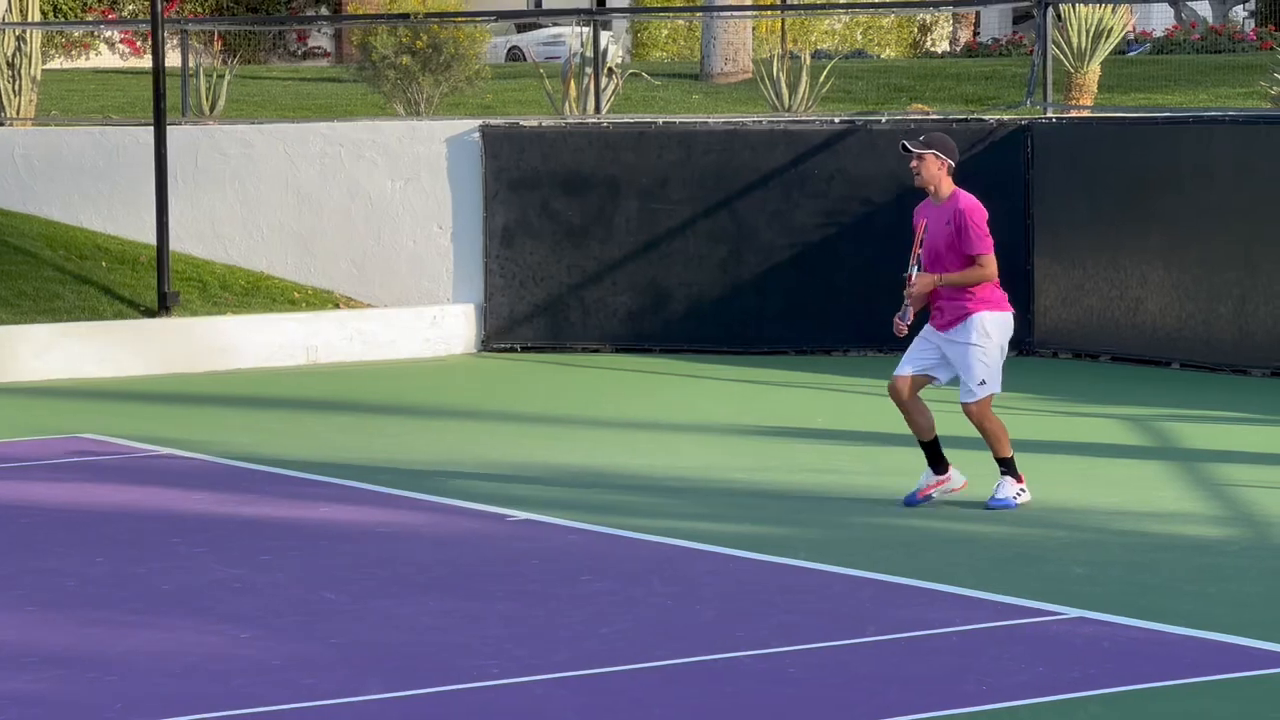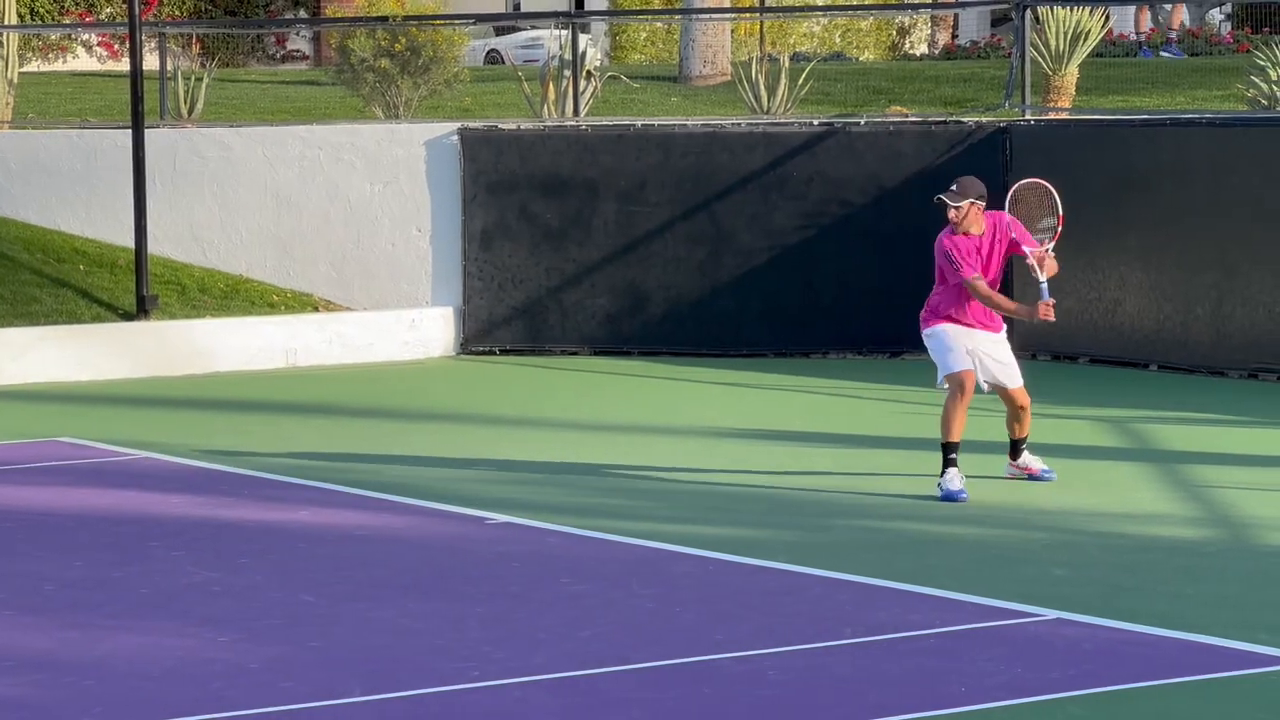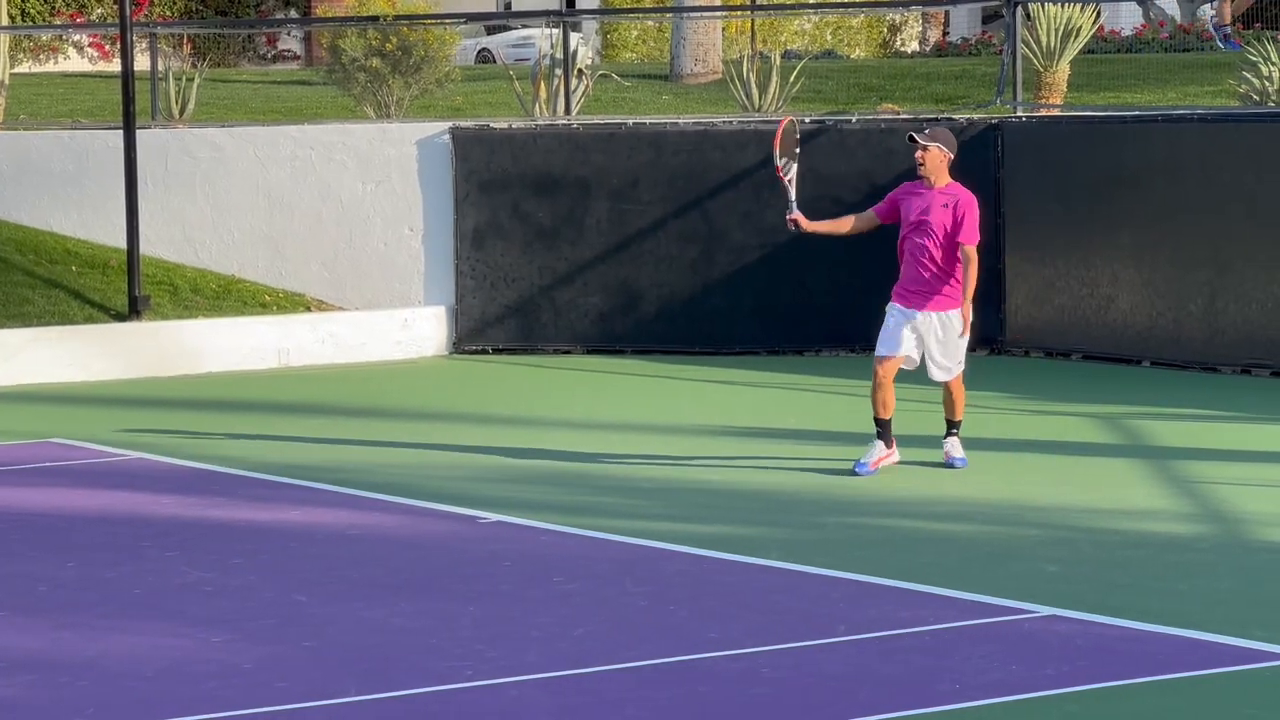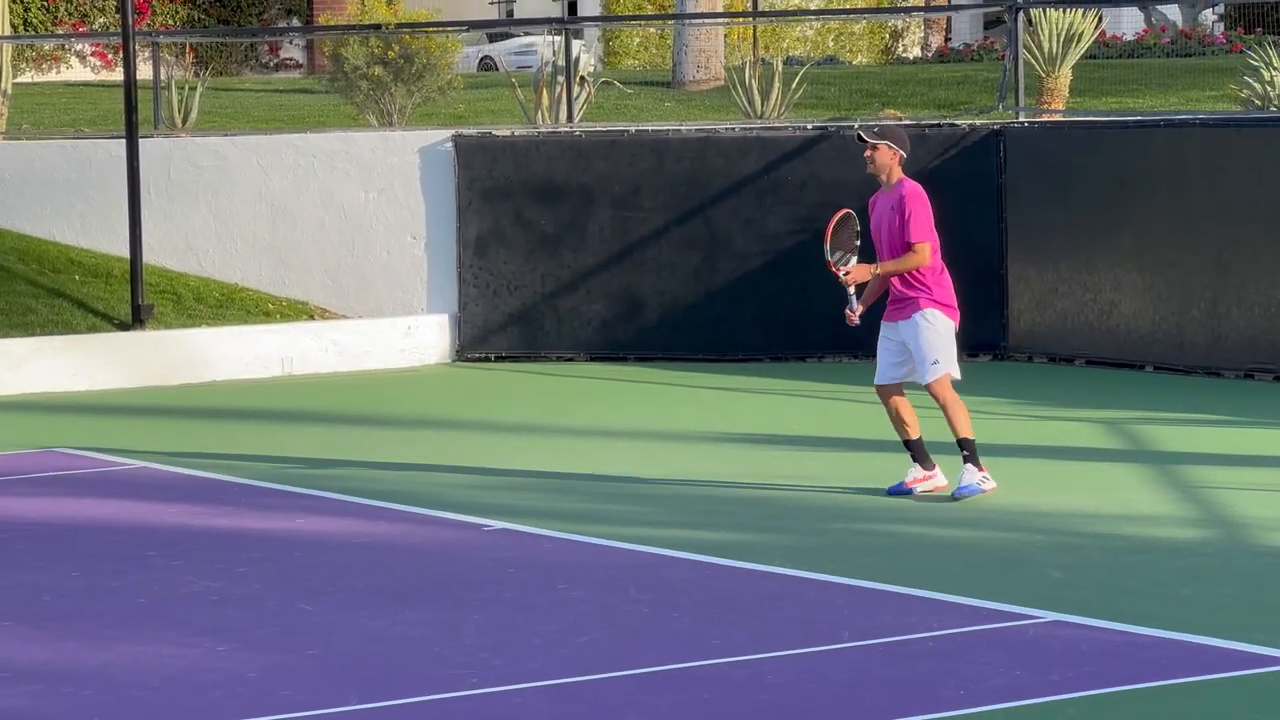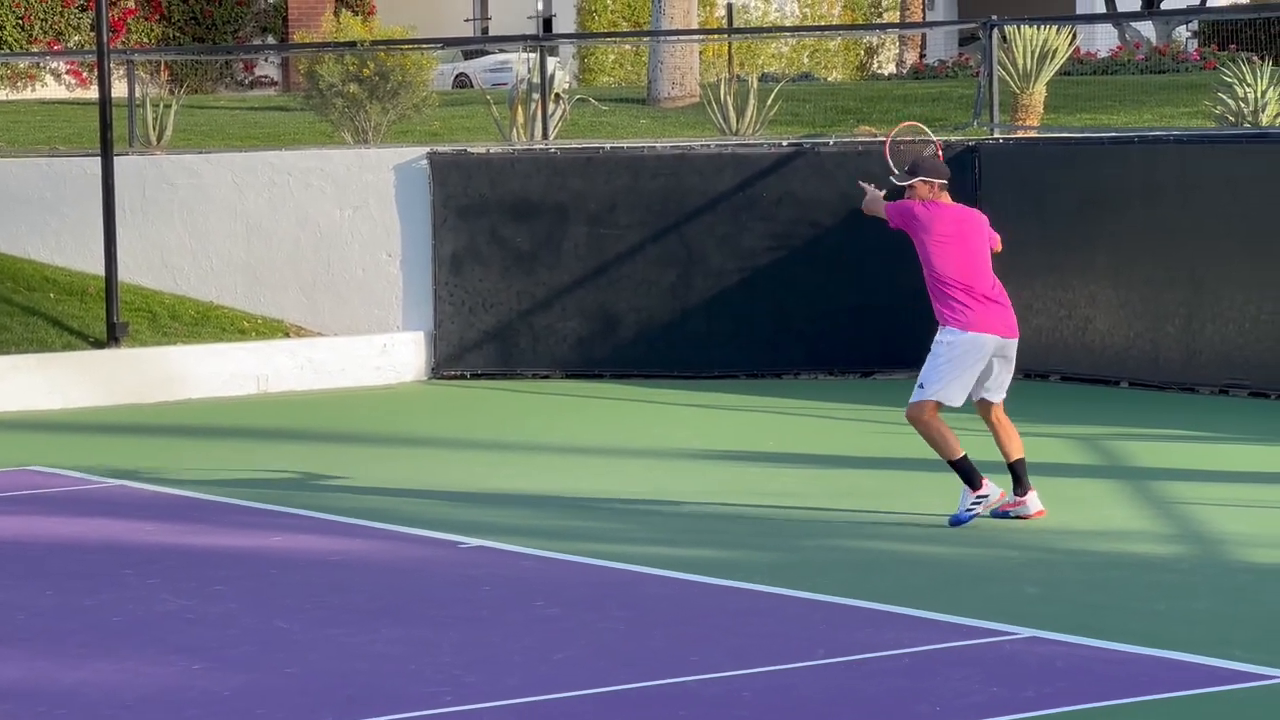
dt=1s
person 1, frame 1
left shoulder: (967, 209)
right shoulder: (923, 211)
left elbow: (988, 271)
left wrist: (934, 282)
right wrist: (910, 308)
left hip: (983, 318)
right hip: (942, 322)
left knee: (976, 408)
right knee: (900, 386)
left ankle: (1012, 481)
right ankle: (941, 472)
person 1, frame 2
left shoulder: (1004, 222)
right shoulder: (947, 243)
left elbow: (1045, 262)
right elbow: (982, 292)
left wrist: (1046, 263)
right wrist: (1027, 312)
left hip: (988, 326)
right hip: (945, 324)
left knee: (1020, 402)
right knee: (964, 383)
left ankle: (1017, 457)
right ankle: (950, 471)
person 1, frame 3
left shoulder: (963, 200)
right shoulder: (906, 193)
left elbow: (969, 257)
right elbow: (860, 221)
left wrist: (967, 304)
right wrist: (810, 225)
left hip: (947, 307)
right hip: (905, 303)
left knee: (951, 380)
right knee: (882, 373)
left ankle: (952, 439)
right ankle: (885, 446)
person 1, frame 4
left shoulder: (911, 194)
right shoulder: (877, 201)
left elbow: (922, 256)
left wrist: (872, 270)
right wrist: (862, 301)
left hip: (929, 306)
right hip: (897, 311)
left knee: (939, 387)
right knee: (887, 390)
left ankle: (975, 470)
right ankle: (925, 470)
person 1, frame 5
left shoulder: (917, 213)
right shoulder: (977, 218)
left elbow: (870, 207)
left wrist: (872, 193)
left hip: (965, 330)
right hip: (1005, 327)
left knee: (920, 413)
right knee: (992, 410)
left ankle: (978, 487)
right ankle: (1024, 496)
